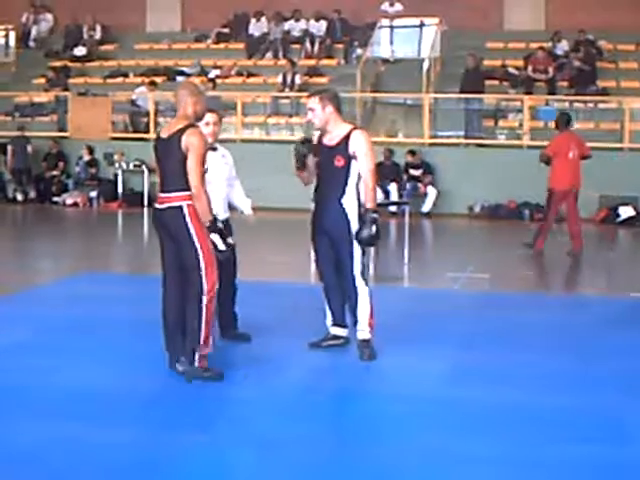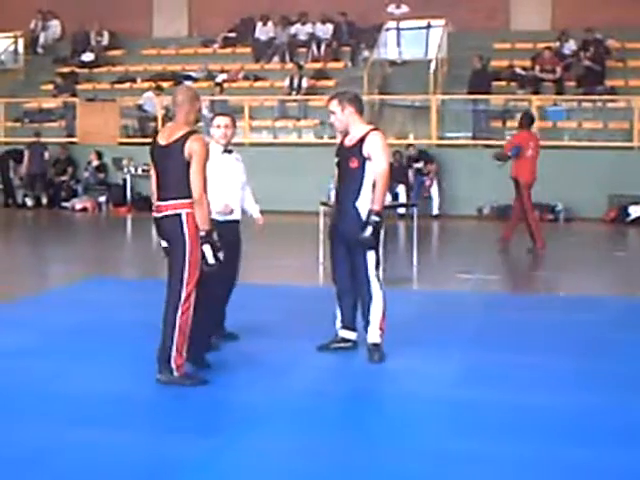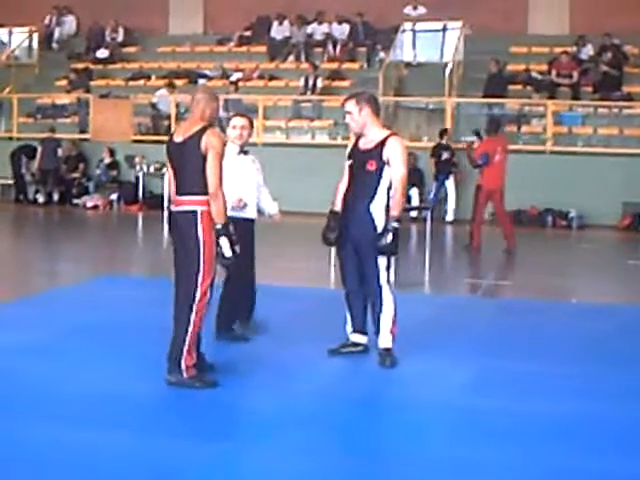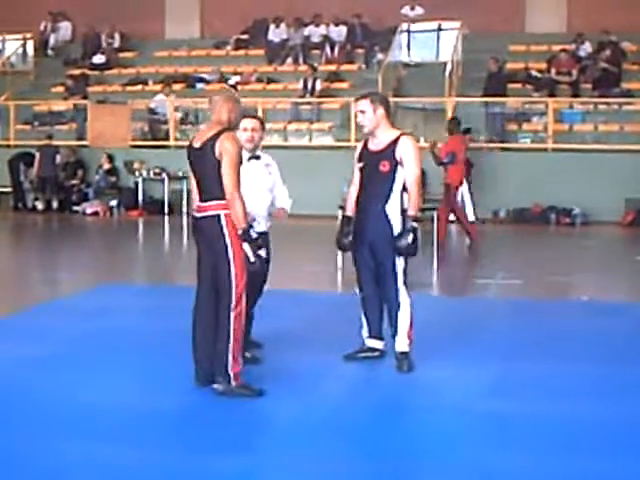
dt=0.7s
person 1, frame 1
left shoulder: (163, 134)
right shoulder: (193, 135)
right elbow: (196, 188)
right wrist: (212, 225)
left hip: (162, 211)
right hip: (184, 211)
left knee: (174, 284)
right knee: (205, 283)
left ankle: (177, 354)
right ankle: (193, 358)
person 1, frame 2
left shoulder: (158, 138)
right shoulder: (195, 141)
left elbow: (155, 188)
right elbow: (198, 196)
right wrist: (207, 236)
left hip: (163, 218)
right hip: (183, 218)
left knee: (184, 287)
right knee: (181, 292)
left ankle: (191, 349)
right ankle: (169, 367)
person 1, frame 3
left shoulder: (174, 135)
right shoulder: (211, 136)
left elbow: (173, 185)
right elbow: (214, 190)
right wrist: (223, 229)
left hip: (177, 213)
right hip: (198, 214)
left knee: (185, 288)
right knee: (199, 292)
left ankle: (191, 358)
right ankle: (180, 368)
person 1, frame 4
left shoulder: (195, 140)
right shoulder: (227, 140)
right elbow: (231, 194)
right wrist: (246, 234)
left hip: (201, 219)
right hip: (222, 220)
left knee: (207, 295)
right knee: (231, 299)
left ankle: (205, 370)
right ankle: (227, 376)
person 2, frame 1
left shoulder: (356, 138)
right shoulder: (317, 140)
left elbow: (368, 178)
right elbow: (308, 179)
left wrist: (370, 216)
right wrist: (302, 162)
left hip: (347, 218)
right hip: (321, 217)
left knee: (353, 276)
right knee: (328, 276)
left ankle: (363, 336)
right ankle: (337, 330)
person 2, frame 2
left shoulder: (374, 139)
right shoulder: (344, 141)
left elbow: (381, 181)
left wrist: (373, 219)
left hip: (362, 221)
right hip: (341, 221)
left knee: (367, 280)
right knee: (342, 280)
left ankle: (374, 339)
right ankle: (346, 334)
person 2, frame 3
left shoulder: (392, 144)
right shoulder: (355, 144)
left elbow: (399, 188)
left wrist: (392, 226)
right wrist: (334, 217)
left hip: (373, 226)
right hip: (349, 225)
left knee: (378, 286)
right knee: (352, 284)
left ankle: (385, 345)
right ankle: (357, 338)
person 2, frame 4
left shoulder: (404, 144)
right shoulder: (362, 147)
left elbow: (413, 187)
left wrist: (410, 226)
right wrist: (347, 222)
left hip: (389, 228)
right hip: (363, 228)
left knee: (395, 289)
right knee: (368, 288)
left ankle: (402, 348)
right ankle: (373, 342)
person 3, frame 1
left shoulder: (225, 155)
left elbow: (233, 185)
left wrist: (245, 207)
left hip: (222, 223)
left knee: (228, 275)
left ankle: (228, 327)
person 3, frame 2
left shoulder: (236, 159)
right shoulder: (204, 156)
left elbow: (244, 189)
left wrist: (254, 211)
right wrist: (216, 205)
left hip: (232, 225)
right hip: (211, 224)
left knee: (227, 279)
right knee: (208, 280)
left ankle: (216, 326)
right ankle: (201, 335)
person 3, frame 3
left shoulder: (253, 162)
left elbow: (260, 190)
left wrist: (272, 208)
right wrist: (229, 200)
left hip: (246, 223)
right hip: (227, 221)
left knee: (238, 271)
right knee: (241, 268)
left ankle: (226, 325)
right ankle: (242, 318)
person 3, frame 4
left shoulder: (269, 163)
left elbow: (279, 190)
left wrist: (282, 206)
left hip: (260, 233)
left knee: (256, 286)
left ankle: (242, 335)
person 4, frame 1
left shoulder: (559, 139)
right shoulder: (577, 138)
left elbow: (543, 157)
right elbow: (587, 155)
left wrist: (549, 161)
left hip: (559, 182)
right hip: (573, 182)
left knee: (550, 213)
right knee: (573, 214)
left ankle: (538, 244)
right ankle: (577, 247)
person 4, frame 2
left shoulder: (518, 137)
right shoulder: (535, 138)
left elbow: (505, 156)
right wrist: (511, 154)
left hip: (521, 177)
right hip: (530, 177)
left knee: (527, 209)
right knee: (518, 207)
left ankle: (539, 243)
right ankle: (506, 237)
person 4, frame 3
left shoulder: (485, 144)
right shoulder: (503, 142)
left elbow: (476, 163)
left wrist: (469, 152)
left hip: (486, 183)
right hip: (499, 184)
left knee: (478, 212)
right knee: (501, 212)
left ankle: (475, 243)
right ankle: (511, 244)
person 4, frame 4
left shoulder: (450, 142)
right shoulder: (463, 140)
left elbow: (439, 161)
left wrist: (432, 150)
left hip: (451, 179)
right hip: (458, 178)
left knee: (455, 209)
right knee: (444, 208)
left ankle: (471, 233)
right ankle: (441, 240)
